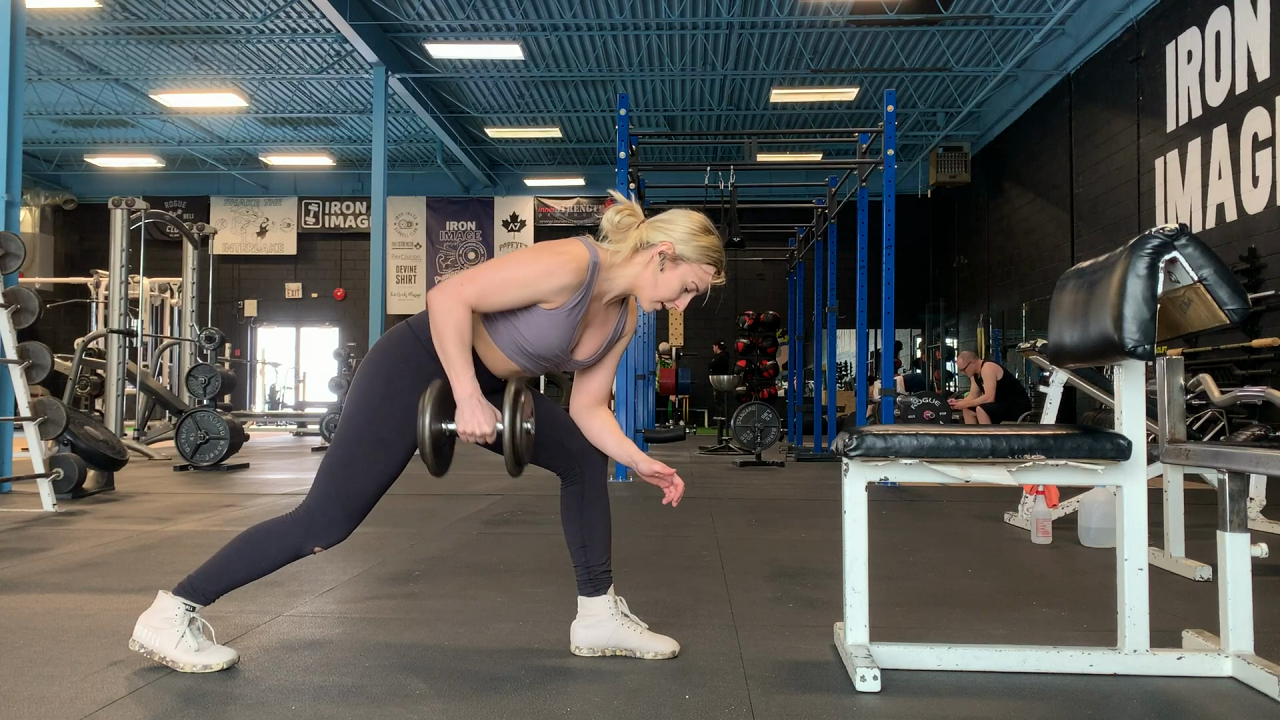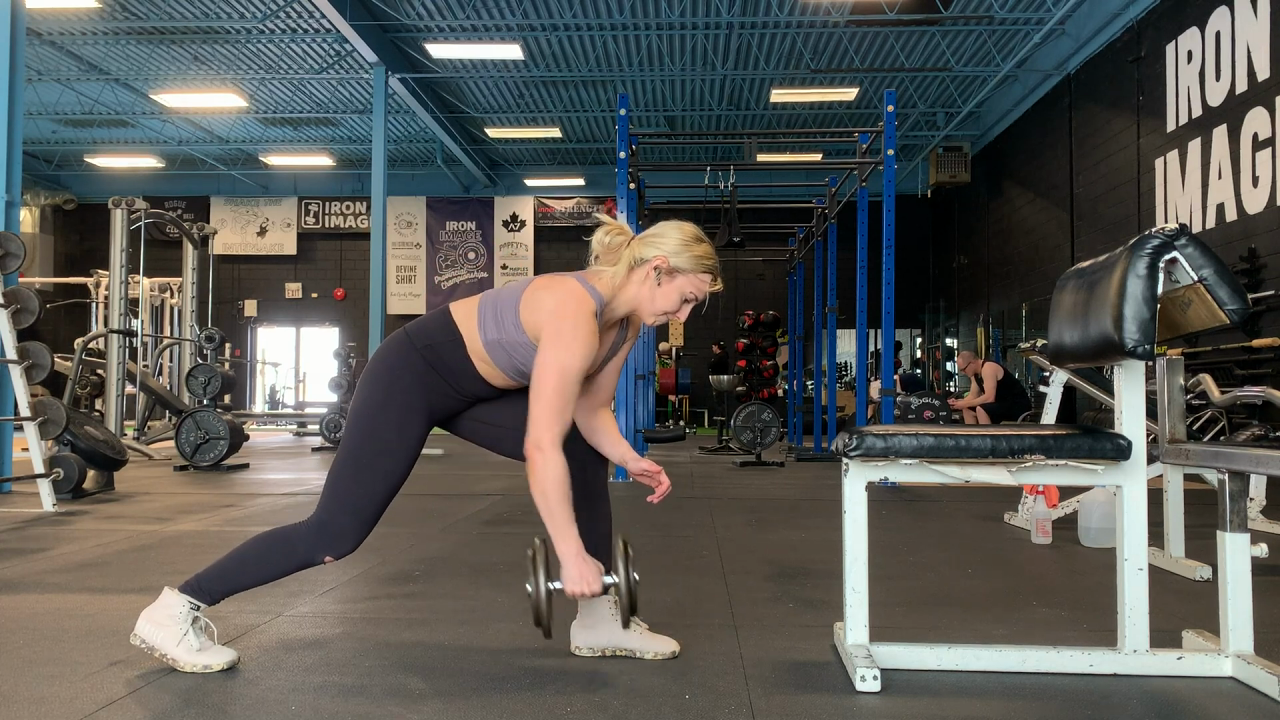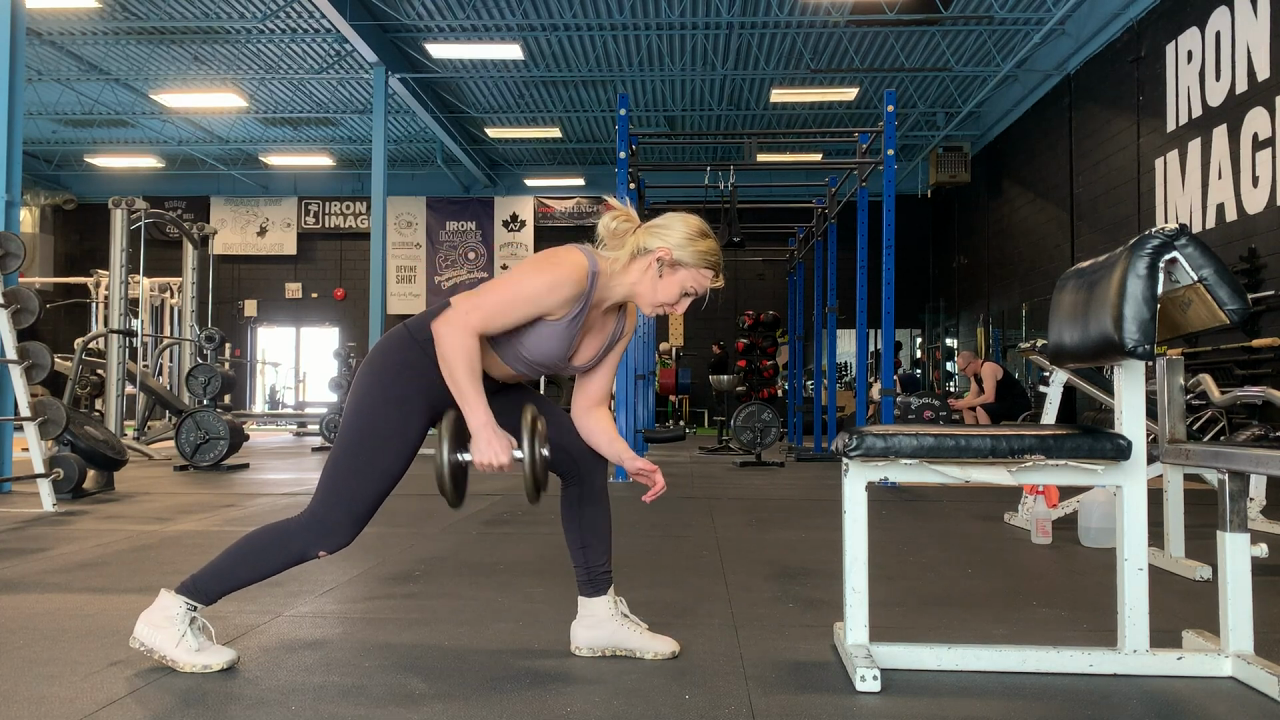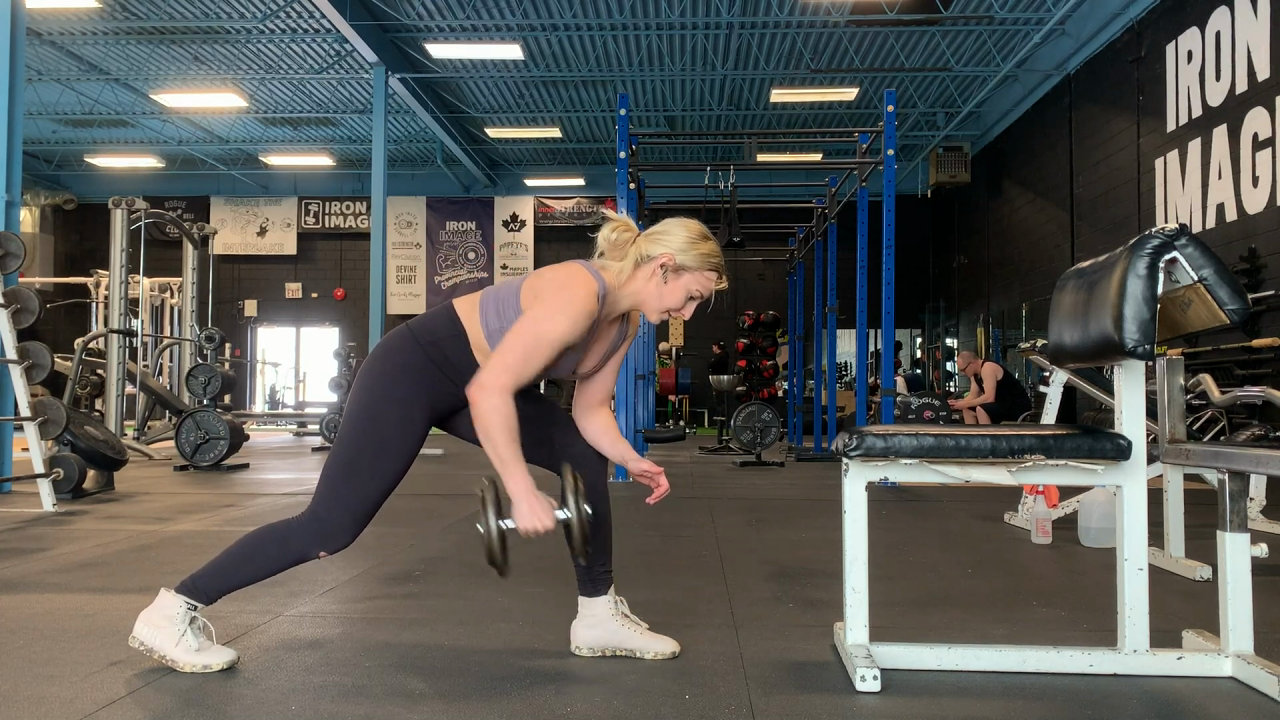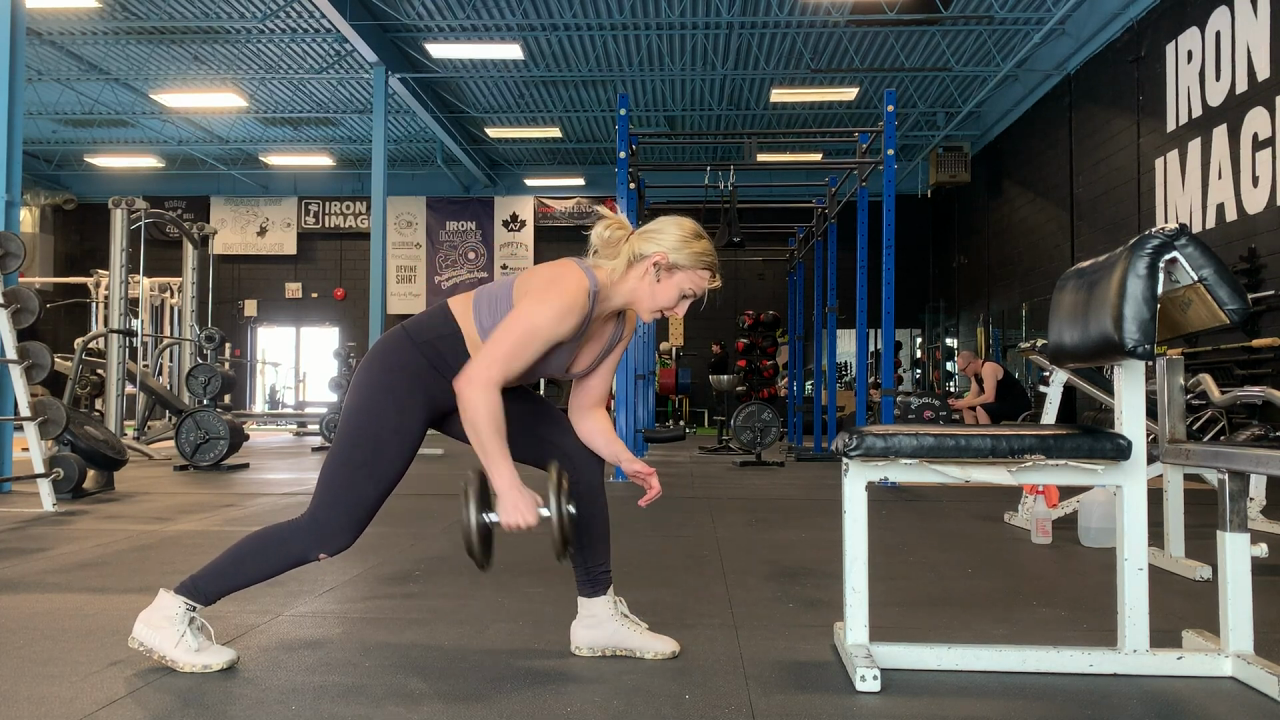
dt=1s
person 1, frame 1
left shoulder: (625, 316)
right shoulder: (569, 265)
left elbow: (588, 409)
right elbow: (447, 296)
left wrist: (640, 461)
right wrist: (469, 399)
left hip: (480, 377)
right hip: (415, 366)
left knee: (585, 459)
right knee: (326, 521)
left ankle: (598, 617)
right ankle: (169, 615)
person 1, frame 2
left shoulder: (626, 325)
right shoulder: (575, 311)
left elbow: (590, 412)
right elbow: (539, 447)
left wrist: (631, 459)
right wrist: (573, 557)
left hip: (477, 388)
right hip: (414, 372)
left knee: (590, 462)
right knee: (337, 531)
left ankle: (596, 621)
right ankle: (173, 612)
person 1, frame 3
left shoulder: (623, 318)
right shoulder: (569, 273)
left elbow: (589, 407)
right elbow: (451, 328)
left wrist: (628, 458)
right wrist: (483, 426)
left hip: (485, 379)
right hip: (415, 366)
left knee: (584, 461)
right knee: (332, 524)
left ankle: (598, 617)
right ankle: (170, 613)
person 1, frame 4
left shoulder: (625, 322)
right shoulder: (578, 293)
left elbow: (590, 409)
right elbow: (488, 391)
left wrist: (631, 460)
right wrist: (519, 490)
left hip: (478, 382)
right hip: (416, 368)
left knee: (586, 460)
right knee: (332, 525)
left ankle: (598, 617)
right ankle: (170, 612)
person 1, frame 5
left shoulder: (622, 322)
right shoulder: (570, 292)
left elbow: (585, 410)
right elbow: (475, 386)
left wrist: (625, 459)
right wrist: (509, 491)
left hip: (472, 379)
right hip: (412, 368)
left knee: (584, 463)
right knee: (331, 529)
left ankle: (598, 618)
right ankle: (169, 613)
